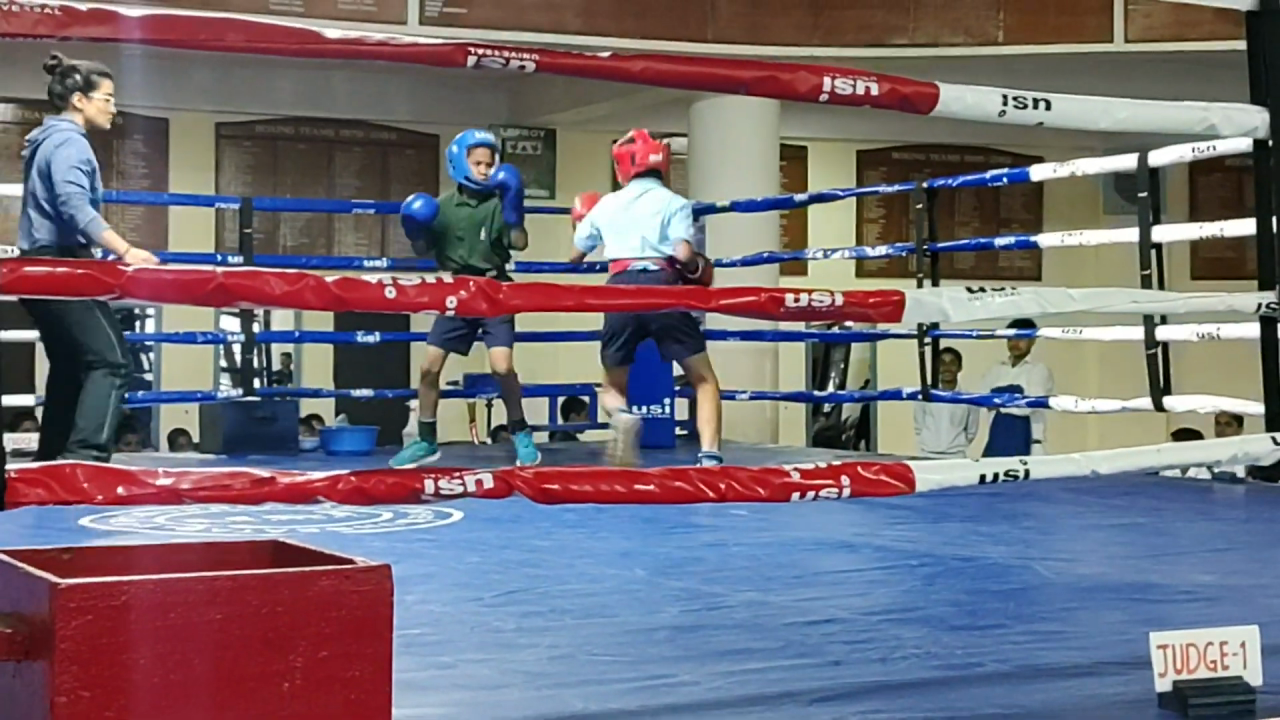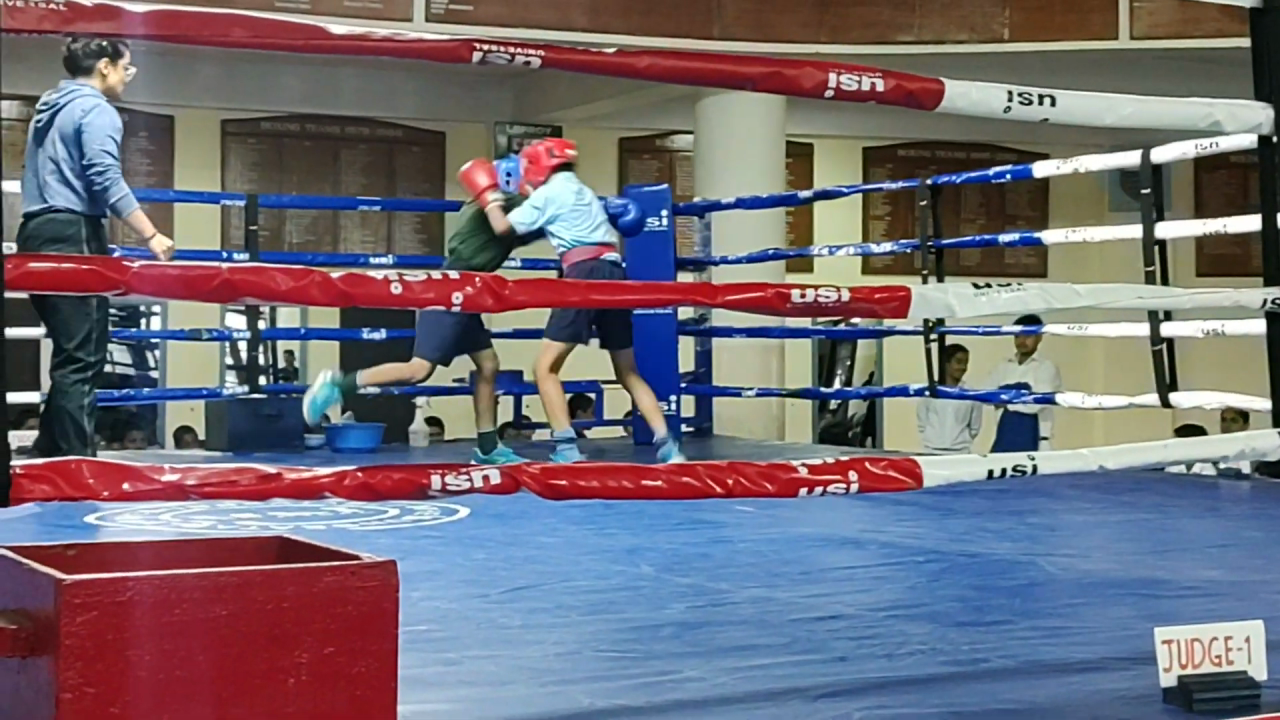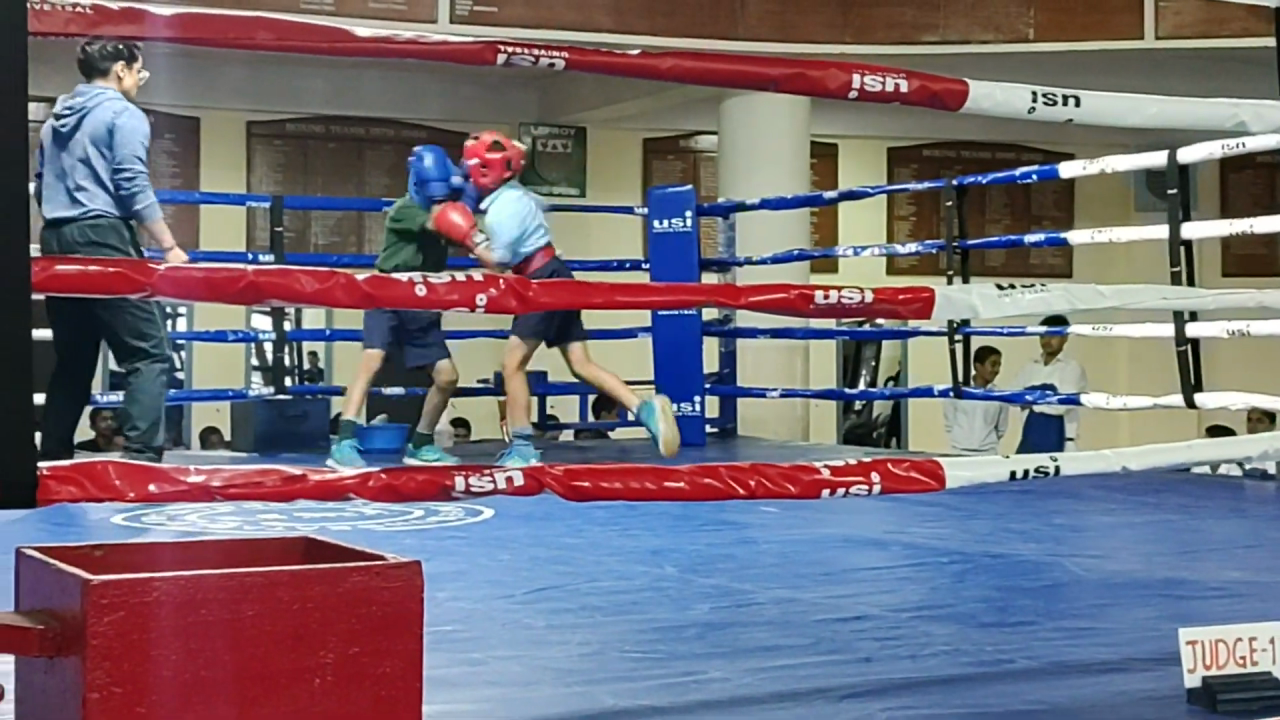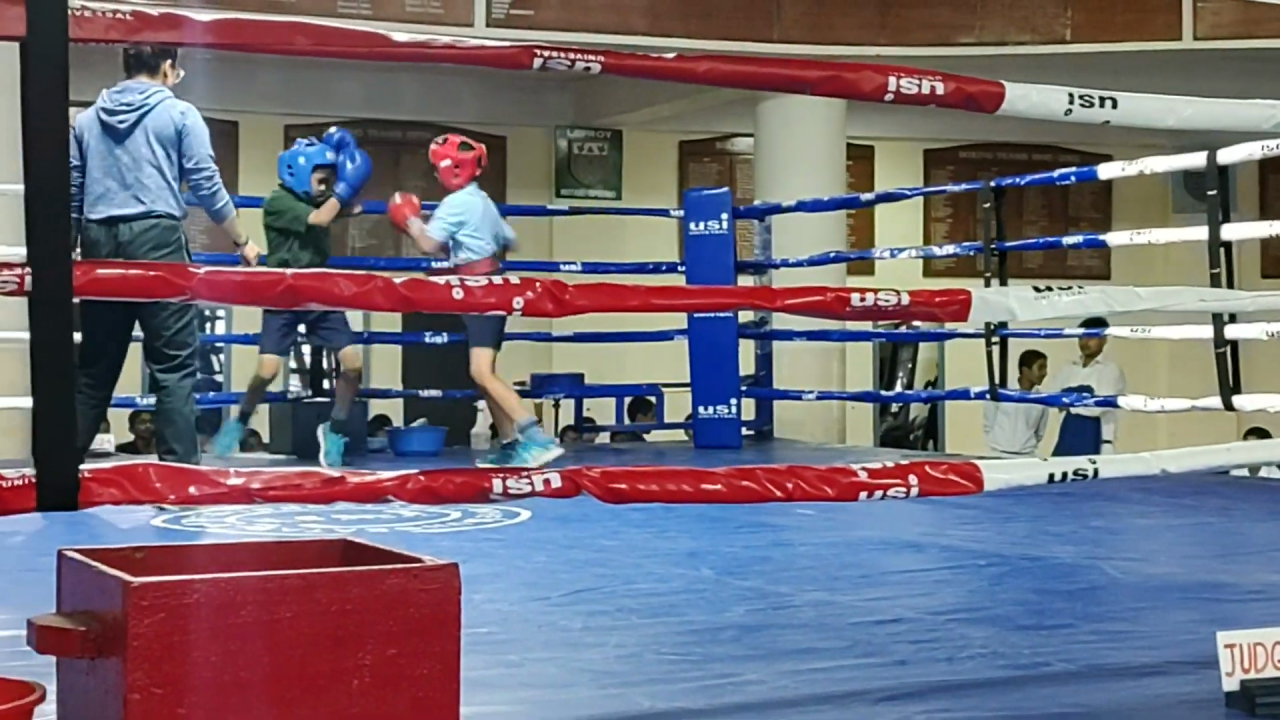
dt=0.5s
person 1, frame 1
left shoulder: (45, 141)
right shoulder: (71, 143)
right elbow: (75, 208)
right wrist: (126, 252)
right hip: (62, 263)
left knee: (69, 369)
right knee: (110, 363)
left ankle: (52, 461)
right ankle: (81, 461)
person 1, frame 2
left shoulder: (48, 110)
right shoulder: (97, 111)
right elbow: (106, 180)
right wrist: (151, 235)
left hip: (36, 235)
right hip: (70, 237)
left knee: (70, 353)
right knee: (82, 358)
left ankle: (48, 452)
person 1, frame 3
left shoulder: (56, 119)
right shoulder: (124, 115)
left elbow: (41, 188)
right elbow: (134, 189)
right wrist: (170, 247)
left hip: (57, 242)
right hip: (103, 240)
left knee: (73, 361)
right knee: (149, 354)
left ankle: (52, 462)
right ankle: (141, 458)
person 1, frame 4
left shoulder: (88, 119)
right shoulder: (180, 115)
left elbow: (73, 193)
right elbow: (206, 186)
left wrist: (72, 248)
right wrist: (244, 241)
left hip: (100, 243)
right hip: (156, 240)
left knee: (95, 364)
right knee: (174, 364)
person 2, frame 1
left shoulder: (605, 205)
right shoulder: (675, 203)
left elbow: (575, 254)
right elbow: (684, 254)
left wrist: (581, 224)
right wrist: (696, 268)
left hip: (621, 291)
right hip: (663, 291)
left knee: (613, 388)
right knee: (704, 382)
left ankle: (623, 419)
right ankle: (710, 459)
person 2, frame 2
left shoulder: (550, 193)
right shoulder: (585, 192)
left elbow: (502, 227)
left wrist: (486, 194)
right wrist: (532, 193)
left hip: (584, 277)
right hip: (615, 277)
left knee: (546, 368)
right knee: (628, 374)
left ankle: (567, 451)
right ankle: (667, 446)
person 2, frame 3
left shoulder: (502, 211)
right shoulder: (519, 194)
left elbow: (497, 263)
left wrist: (472, 239)
left hip: (543, 284)
right hip: (557, 280)
left knee: (513, 364)
right knee: (584, 366)
left ankle: (522, 447)
right ankle: (647, 410)
person 2, frame 4
left shoulder: (458, 204)
right shoulder: (480, 202)
left elbow: (428, 245)
right elbow: (504, 236)
left wrist: (410, 220)
left knee: (483, 374)
right knee: (484, 371)
left ankle: (536, 437)
right ankle: (511, 447)
person 3, frame 1
left shoulder: (499, 204)
right shoulder: (443, 206)
left elbow: (521, 243)
right elbow: (423, 249)
left wrist: (515, 210)
right wrist: (415, 231)
left knee: (502, 366)
right knee: (430, 365)
left ankle: (521, 433)
right ankle: (426, 442)
person 3, frame 2
left shoulder: (493, 207)
right shoulder: (499, 204)
left knee: (489, 365)
right knee: (418, 369)
left ankle: (487, 447)
right ankle: (339, 384)
person 3, frame 3
right shoulder: (403, 211)
left hip: (422, 308)
left knee: (447, 376)
right knee: (372, 361)
left ankle: (421, 445)
right ankle: (344, 443)
person 3, frame 4
left shoulder: (316, 200)
right shoulder: (276, 202)
left elbow: (351, 207)
right elbow: (320, 219)
left wrist: (346, 157)
right wrist: (346, 185)
left knee: (352, 363)
right knee: (267, 370)
left ankle: (334, 431)
right ankle: (238, 423)
